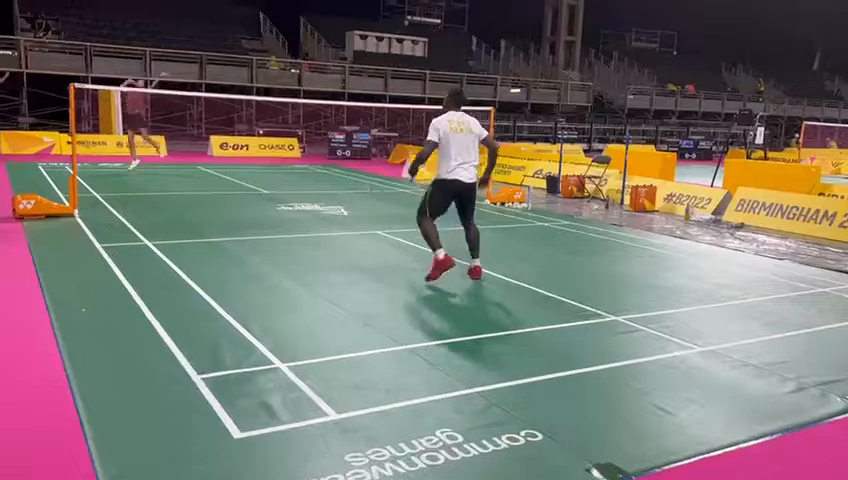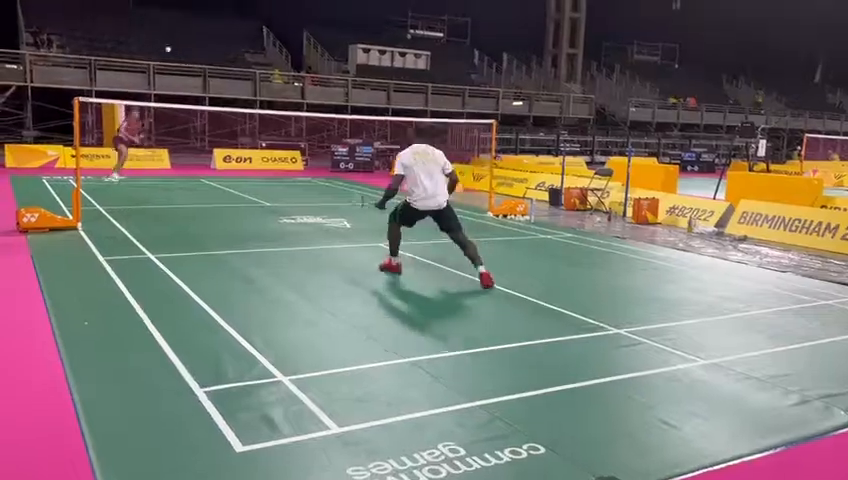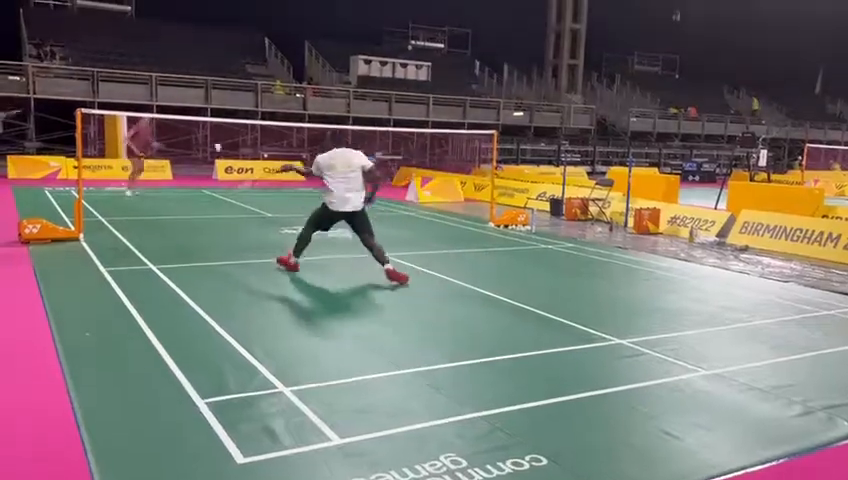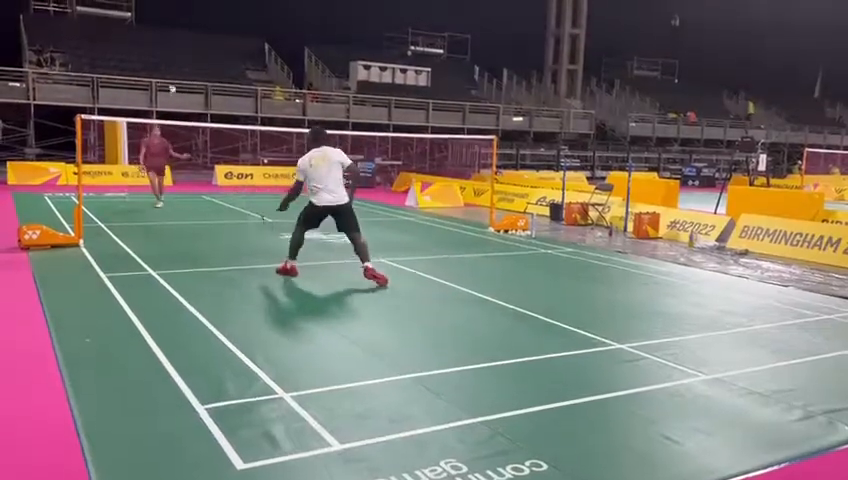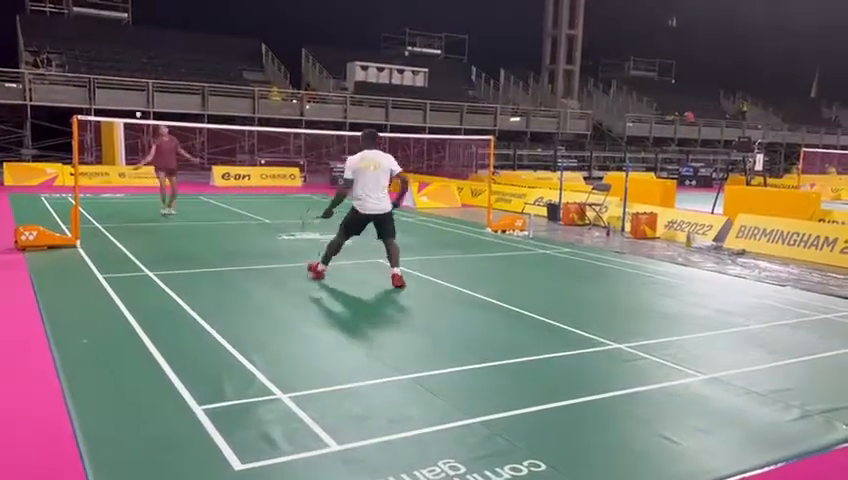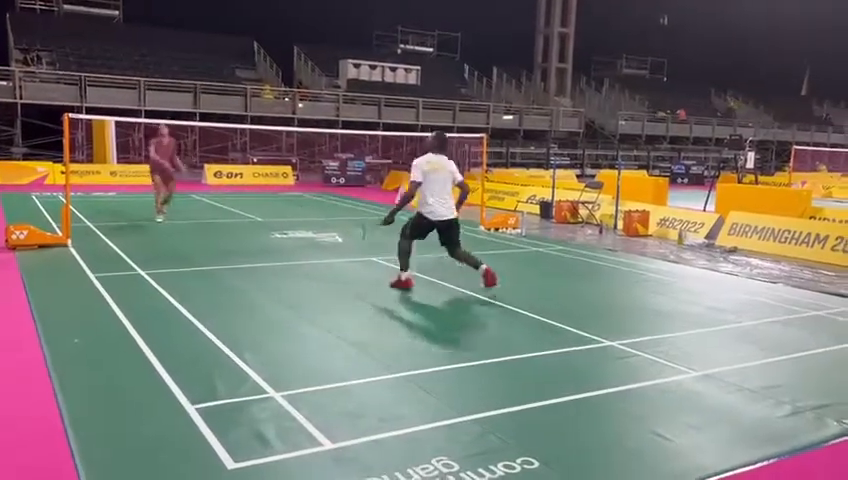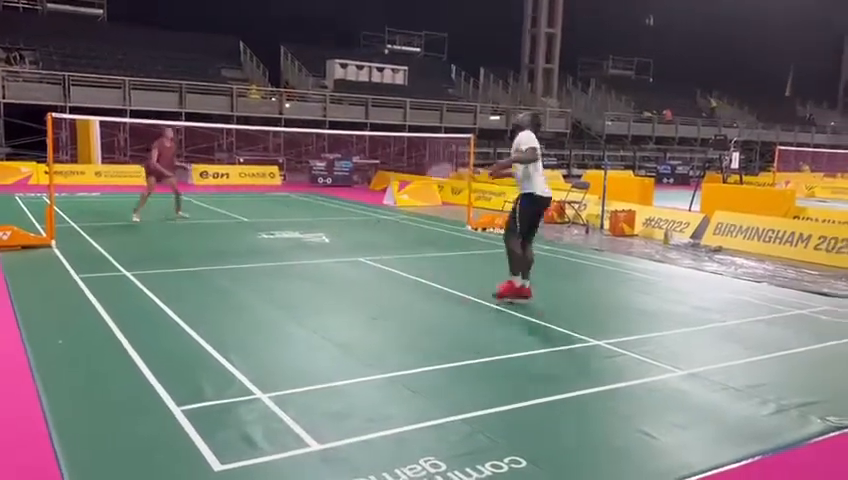
dt=0.4s
person 1, frame 1
left shoulder: (439, 122)
right shoulder: (473, 122)
left elbow: (426, 152)
right elbow: (494, 147)
left wrist: (413, 167)
right wrist: (487, 174)
left hip: (447, 179)
right hip: (470, 180)
left knee: (424, 218)
right knee: (468, 222)
left ankle: (441, 257)
right ankle: (476, 265)
person 1, frame 2
left shoulder: (404, 155)
right shoulder: (438, 153)
left elbow: (395, 185)
right elbow: (453, 179)
left wrist: (383, 201)
left hip: (417, 203)
right hip: (440, 202)
left knee: (394, 220)
right knee: (460, 237)
left ankle: (394, 262)
right ankle: (482, 272)
person 1, frame 3
left shoulder: (322, 159)
right shoulder: (358, 155)
left elbow: (309, 173)
right elbow: (376, 175)
left wrist: (293, 167)
right wrist: (371, 194)
left hip: (333, 206)
right hip: (356, 207)
left knee: (309, 227)
right knee: (370, 240)
left ankle: (293, 260)
right ankle: (389, 269)
person 1, frame 4
left shoulder: (304, 160)
right shoulder: (337, 153)
left elbow: (297, 190)
right elbow: (355, 172)
left wrist: (285, 202)
right wrist: (351, 193)
left hip: (318, 203)
right hip: (341, 202)
left knee: (300, 228)
right knee: (356, 236)
left ankle: (290, 265)
right ankle: (368, 267)
person 1, frame 5
left shoulder: (353, 160)
right shoulder: (387, 158)
left elbow: (345, 189)
right elbow: (404, 181)
left wrist: (330, 209)
right wrist: (398, 200)
left hip: (361, 208)
right hip: (384, 208)
left knee: (341, 236)
right knee: (389, 240)
left ankle: (320, 268)
right ankle: (396, 273)
person 1, frame 6
left shoulder: (420, 162)
right shoulder: (450, 164)
left elbow: (411, 192)
right elbow: (465, 190)
left wrist: (393, 213)
right wrist: (456, 208)
left hip: (428, 213)
right hip: (449, 215)
left knee: (405, 237)
right knee: (455, 250)
left ankle: (404, 277)
right ankle: (484, 270)
person 1, frame 7
left shoulder: (525, 135)
right shoulder: (522, 138)
left elbow: (532, 156)
left wrist: (507, 161)
right wrist: (500, 171)
left hip: (532, 194)
right hip: (536, 194)
left knee: (511, 235)
right knee: (525, 240)
left ankle: (515, 283)
right ankle: (524, 285)
